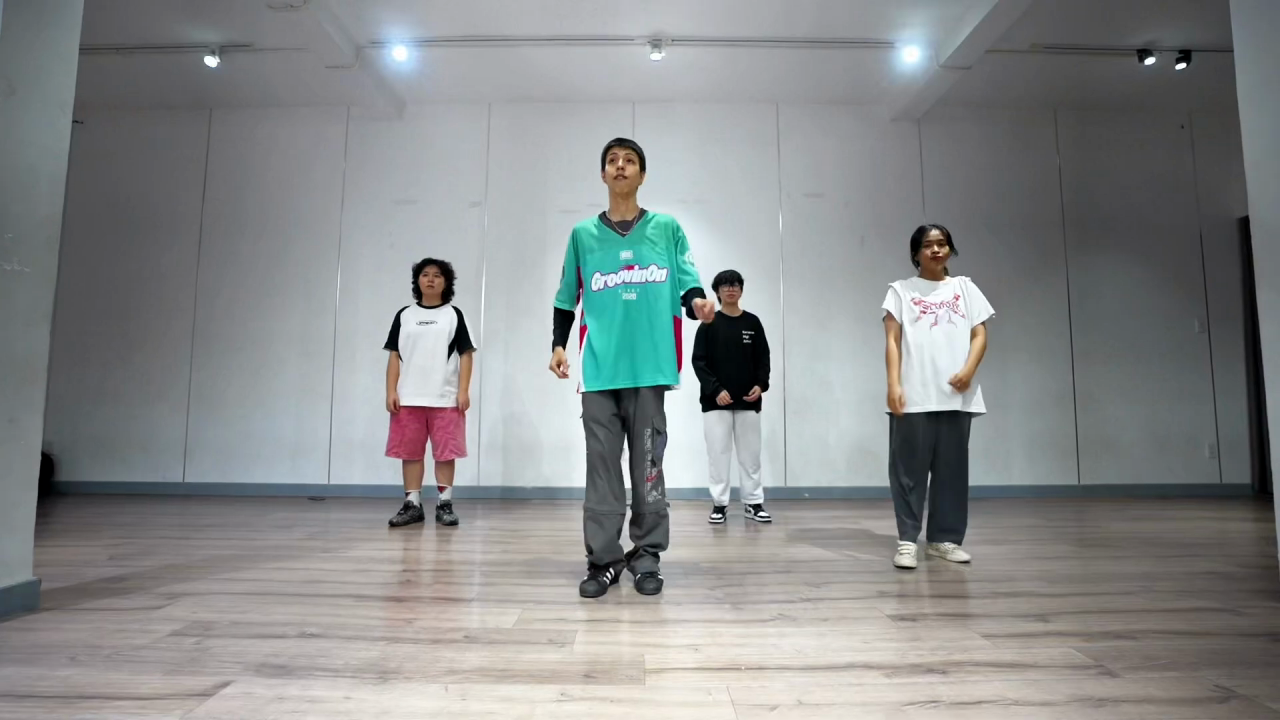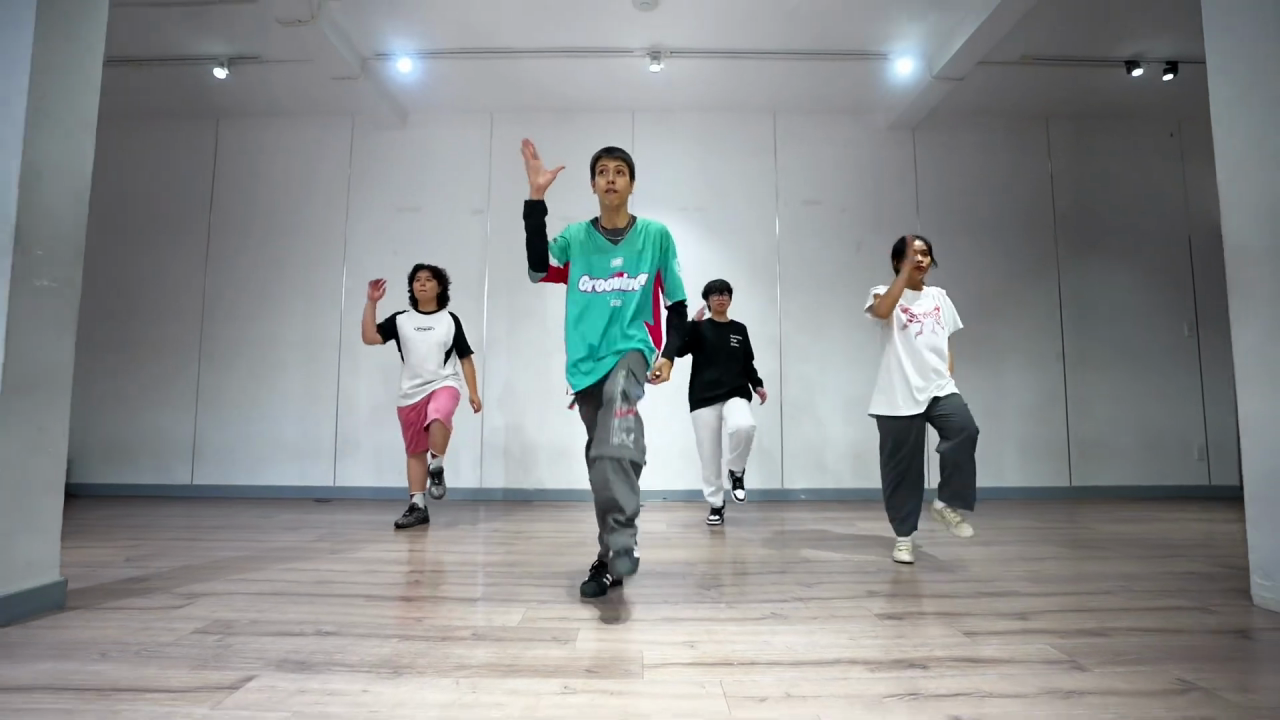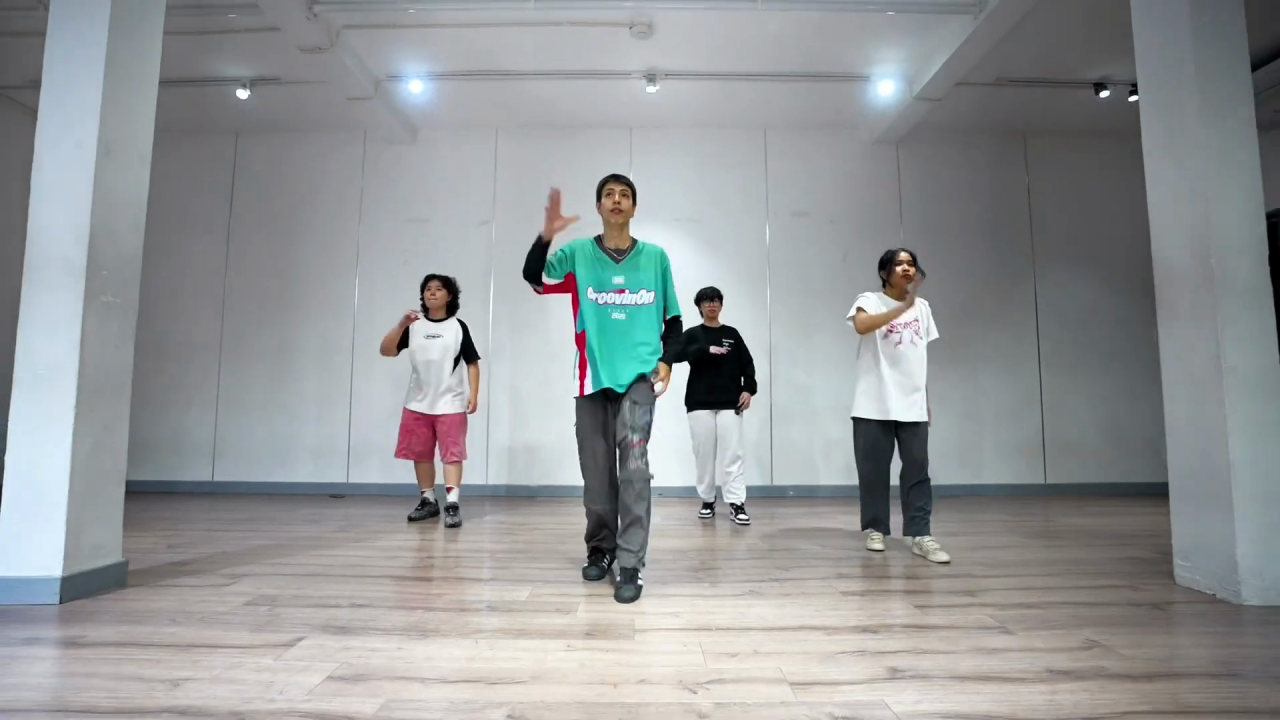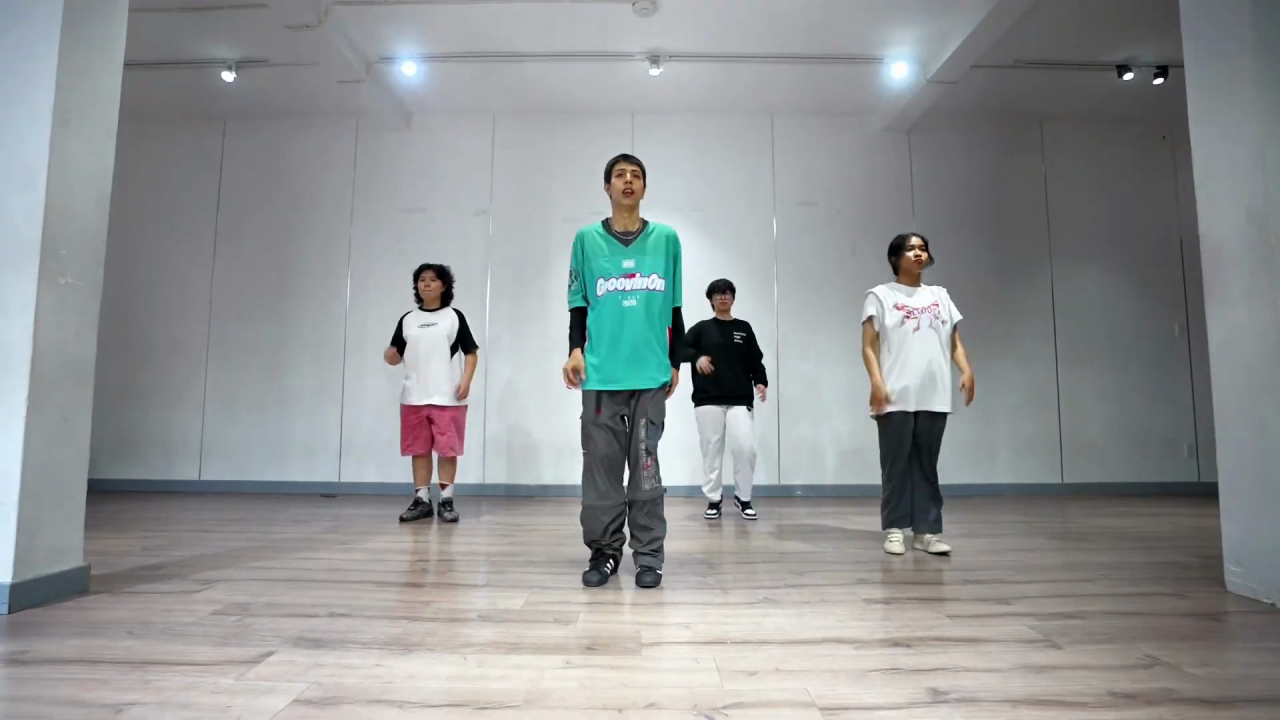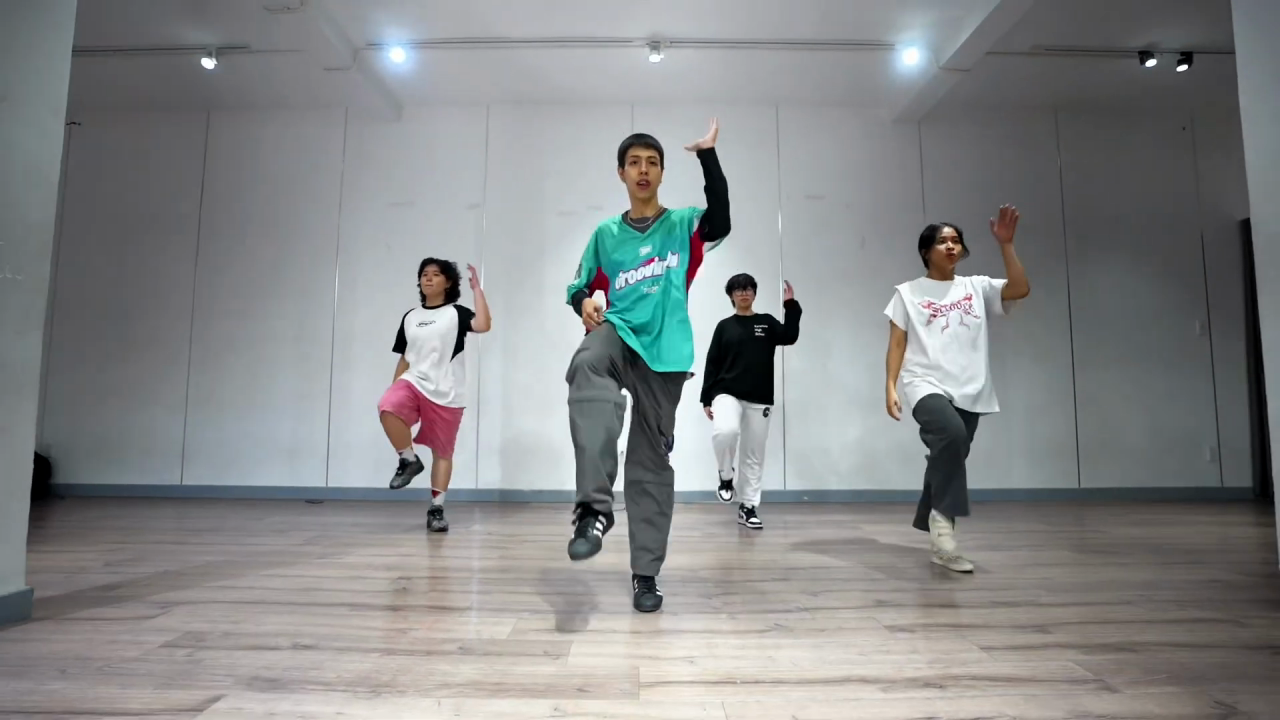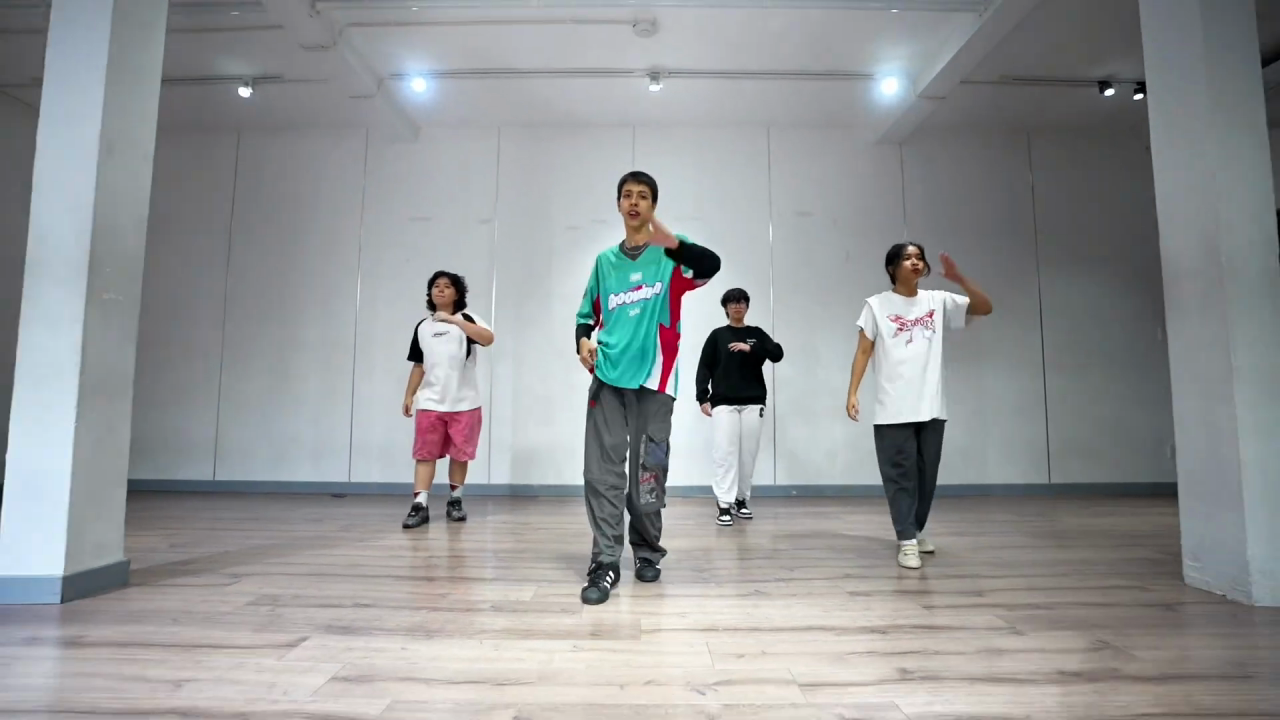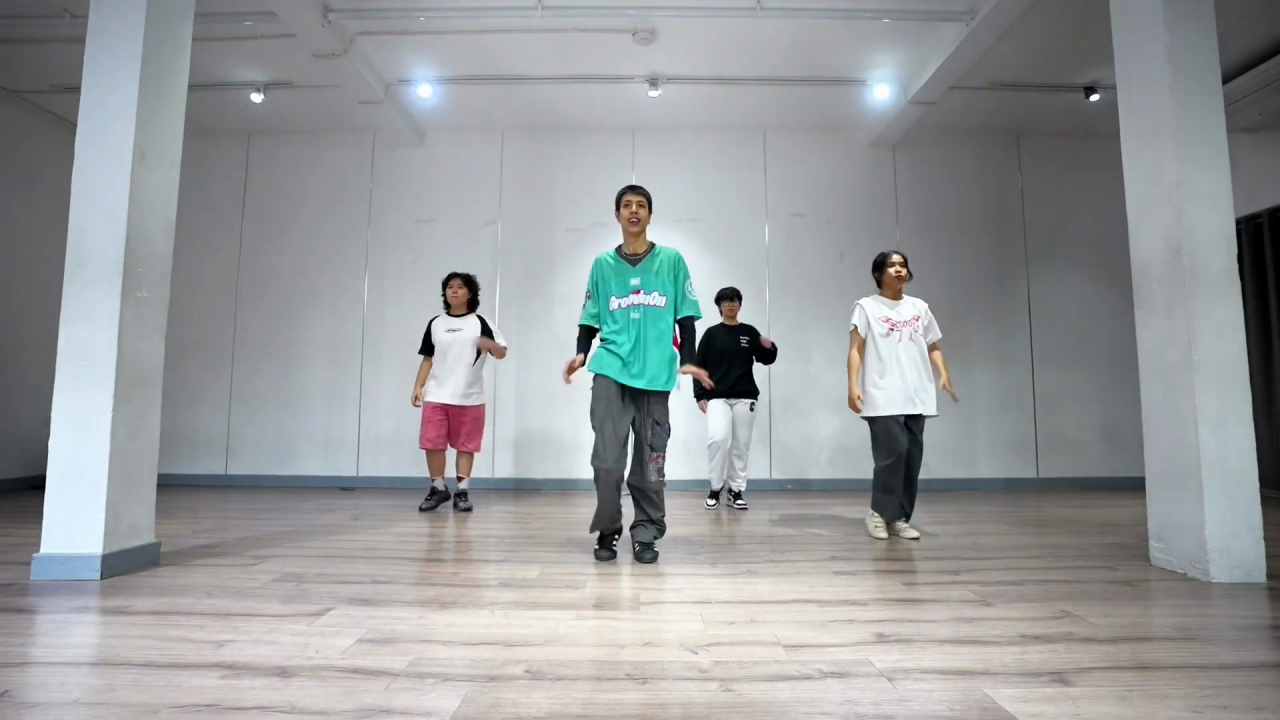
dt=0.7s
person 1, frame 1
left shoulder: (667, 228)
right shoulder: (582, 235)
left elbow: (687, 286)
right elbow: (566, 299)
left wrist: (700, 302)
right wrist: (558, 346)
left hip: (649, 366)
right hip: (598, 368)
left knee: (648, 463)
right knee: (601, 465)
left ankle: (646, 556)
right ankle: (604, 560)
person 1, frame 2
left shoulder: (656, 235)
right shoulder: (575, 235)
left elbow: (677, 301)
right elbow: (537, 269)
left wrist: (669, 354)
right wrist: (535, 197)
left hip: (630, 351)
right hip: (585, 364)
left knee: (614, 444)
right knee: (602, 454)
left ankle: (620, 540)
right ankle: (610, 554)
person 1, frame 3
left shoulder: (655, 257)
right shoulder: (579, 252)
left elbow: (672, 317)
right elbow: (533, 277)
left wrist: (667, 359)
right wrist: (546, 234)
left hip: (639, 371)
right hip: (594, 373)
left knee: (633, 466)
right knee: (596, 468)
left ankle: (631, 565)
right ankle: (601, 548)
person 1, frame 4
left shoulder: (666, 239)
right shoulder: (587, 240)
left elbow: (675, 308)
right elbow: (577, 303)
left wrist: (675, 361)
right wrist: (575, 349)
left hip: (650, 370)
right hip: (601, 371)
left knee: (645, 463)
right knee: (601, 463)
left ankle: (649, 554)
right ankle: (605, 550)
person 1, frame 5
left shoulder: (683, 222)
right shoulder: (606, 233)
left elbow: (719, 224)
right elbow: (579, 287)
left wrist: (708, 157)
right wrist: (584, 303)
left hip: (664, 348)
right hip: (617, 331)
left knee: (652, 459)
right knee: (587, 375)
left ankle: (645, 572)
right ankle: (593, 508)
person 1, frame 6
left shoulder: (671, 250)
right shoulder: (605, 259)
left elbow: (712, 265)
right elbow: (587, 312)
left wrist: (671, 244)
right wrist: (583, 338)
left hip: (652, 374)
right hip: (608, 372)
left knee: (648, 469)
right knee: (602, 468)
left ankle: (647, 551)
right ankle: (605, 562)
person 1, frame 7
left shoulder: (671, 260)
right shoulder: (602, 264)
left elbow: (686, 316)
right elbow: (591, 319)
left wrist: (688, 361)
right wrist: (580, 353)
left hip: (654, 371)
right hip: (610, 367)
left knee: (651, 457)
right knee: (608, 453)
left ankle: (646, 534)
right ankle: (609, 529)
person 2, frame 1
left shoulder: (965, 288)
right shoulder: (901, 291)
left elbow: (979, 336)
right elbow: (893, 340)
left wrist: (969, 370)
right wrist: (894, 385)
left hip: (956, 395)
right hip: (914, 395)
left knee: (953, 468)
right knee: (910, 469)
left ankle: (944, 538)
right ankle: (908, 540)
person 2, frame 2
left shoulder: (939, 296)
right shoulder: (884, 291)
right elbow: (882, 311)
left wrist: (951, 380)
right wrist: (904, 274)
left hip: (939, 388)
right hip: (899, 395)
left knee: (965, 431)
right knee: (901, 466)
left ankle: (949, 502)
right ankle: (903, 535)
person 2, frame 3
left shoulder: (922, 307)
right shoulder: (870, 301)
right elbow: (862, 325)
left wrist: (924, 393)
right wrist: (902, 307)
left hip: (912, 402)
right hip: (873, 404)
left knee: (917, 470)
right knee: (873, 470)
left ankle: (920, 537)
right ankle: (875, 530)
person 2, frame 4
left shoulder: (939, 295)
right shoulder: (881, 295)
left elbow: (953, 340)
right elbow: (869, 345)
left wrist: (966, 371)
right wrist: (876, 383)
left hip: (934, 395)
right hip: (895, 396)
left knee: (926, 464)
right knee: (896, 464)
left ankle: (927, 530)
right ankle: (895, 528)
person 2, frame 5
left shoulder: (978, 287)
right shoulder: (908, 292)
left elbow: (1021, 290)
right elbow: (897, 344)
left wrist: (1006, 246)
right wrist: (891, 386)
left hip: (969, 392)
right hip: (926, 386)
left knee: (948, 456)
right knee: (949, 433)
left ankle: (941, 518)
right ankle: (943, 513)
person 2, frame 6
left shoulder: (939, 301)
right shoulder: (877, 305)
left elbow: (985, 308)
right elbow: (864, 351)
left wrist: (959, 279)
right wrist: (852, 392)
left hip: (930, 404)
right hip: (893, 405)
left knee: (926, 472)
right knee: (900, 472)
left ankle: (914, 530)
right ankle: (907, 539)
person 2, frame 7
left shoulder: (919, 307)
right shoulder: (866, 306)
left elbow: (933, 348)
right elbow: (856, 350)
left wrist: (943, 376)
right wrist: (853, 386)
left hip: (917, 397)
right hip: (883, 398)
left knee: (911, 458)
right knee: (891, 454)
left ankle: (899, 518)
right ankle: (879, 513)
person 3, frame 1
left shoulder: (454, 315)
right shoulder: (404, 315)
left elbow: (466, 355)
right elbow: (394, 356)
left wrist: (464, 391)
right wrist: (391, 391)
left hip: (445, 398)
right hip: (409, 397)
left knee: (445, 452)
right knee: (410, 452)
left ankle: (444, 504)
right ankle: (412, 504)
person 3, frame 2
left shoulder: (450, 320)
right shoulder: (400, 319)
left elbow: (466, 357)
right elbow: (370, 338)
left wrist: (473, 392)
right wrist: (371, 302)
left hip: (444, 385)
right hip: (411, 393)
left knee: (437, 419)
right knee: (415, 450)
left ankle: (437, 467)
right ankle: (417, 506)
person 3, frame 3
left shoulder: (458, 327)
right shoulder: (413, 327)
left elbow: (472, 363)
right elbow: (386, 351)
left wrist: (473, 394)
right wrist: (402, 325)
left hip: (450, 402)
right hip: (417, 402)
left knee: (452, 454)
right knee: (419, 453)
left ankle: (452, 505)
right ankle: (428, 501)
person 3, frame 4
left shoulder: (454, 317)
right shoulder: (407, 320)
left elbow: (471, 353)
right elbow: (395, 357)
left wrist: (466, 380)
right wrist: (391, 355)
left hip: (448, 396)
right hip: (414, 396)
left knee: (447, 449)
right knee: (418, 449)
left ankle: (447, 501)
right ankle: (421, 500)
person 3, frame 5
left shoulder: (457, 313)
right shoulder: (410, 317)
left elbow: (483, 325)
left wrist: (476, 287)
right wrist: (394, 386)
left hip: (445, 393)
right hip: (413, 383)
left knee: (442, 450)
right knee: (388, 408)
left ankle: (436, 509)
right ankle: (409, 460)
person 3, frame 6
left shoulder: (466, 320)
right shoulder: (422, 327)
left elbow: (488, 338)
right elbow: (418, 365)
left wrist: (453, 320)
right wrist: (408, 395)
left hip: (464, 402)
right hip: (430, 402)
left knee: (460, 453)
right knee: (425, 453)
left ankle: (455, 501)
right ankle: (420, 505)
person 3, frame 7
left shoulder: (478, 322)
right shoulder: (435, 323)
left elbow: (501, 352)
right elbow: (427, 359)
left wrist: (491, 346)
right wrist: (418, 387)
left hip: (469, 396)
right hip: (435, 394)
left knee: (465, 445)
right knee: (432, 443)
left ankle: (462, 492)
right ankle: (437, 488)
person 4, frame 1
left shoulder: (752, 323)
right shoulder: (709, 324)
left elbow: (763, 358)
right elbow: (699, 361)
left wrist: (760, 384)
right wrist: (715, 390)
left hip: (747, 400)
right hip: (716, 400)
left knee: (750, 453)
right knee: (718, 452)
left ankle: (753, 503)
right ankle: (719, 504)
person 4, frame 2
left shoulder: (740, 329)
right shoulder: (700, 328)
left elbow: (747, 363)
right elbow: (678, 350)
left wrist: (757, 385)
right wrist: (694, 323)
left hip: (735, 395)
right hip: (704, 398)
left knee: (744, 426)
right knee: (709, 456)
left ankle: (736, 472)
right ankle: (716, 505)
person 4, frame 3
left shoulder: (732, 334)
right shoulder: (693, 334)
left elbow: (747, 364)
right elbow: (676, 356)
left wrist: (749, 389)
right wrist: (705, 350)
left hip: (730, 405)
right hip: (700, 404)
left knee: (732, 454)
right knee: (704, 454)
left ankle: (736, 503)
right ankle: (707, 500)
person 4, frame 4
left shoulder: (744, 328)
right shoulder: (703, 328)
left elbow: (755, 360)
left wrist: (761, 382)
right wrist: (696, 358)
left hip: (740, 400)
right hip: (708, 400)
left knee: (746, 449)
right knee: (711, 452)
left ankle: (743, 498)
right ankle: (713, 500)
person 4, frame 5
left shoulder: (767, 322)
right shoulder: (724, 326)
left elbow: (789, 336)
right elbow: (712, 363)
left wrist: (790, 305)
right wrist: (706, 398)
left hip: (759, 398)
right hip: (727, 393)
left knee: (754, 454)
right knee: (725, 430)
left ankle: (748, 507)
right ankle: (725, 475)
person 4, frame 6
left shoulder: (757, 334)
right shoulder: (717, 335)
left elbow: (777, 354)
right elbow: (704, 368)
left wrist: (751, 348)
right wrist: (703, 397)
left hip: (753, 403)
right hip: (724, 402)
left knee: (748, 454)
right knee: (725, 453)
left ankle: (740, 499)
right ankle: (724, 505)
person 4, frame 7
left shoulder: (750, 332)
right shoulder: (711, 333)
left elbow: (764, 359)
right elbow: (700, 365)
left wrist: (769, 348)
right wrist: (699, 394)
left hip: (745, 397)
right hip: (716, 396)
left knee: (741, 445)
right knee: (718, 440)
left ankle: (735, 491)
right ankle: (715, 489)
